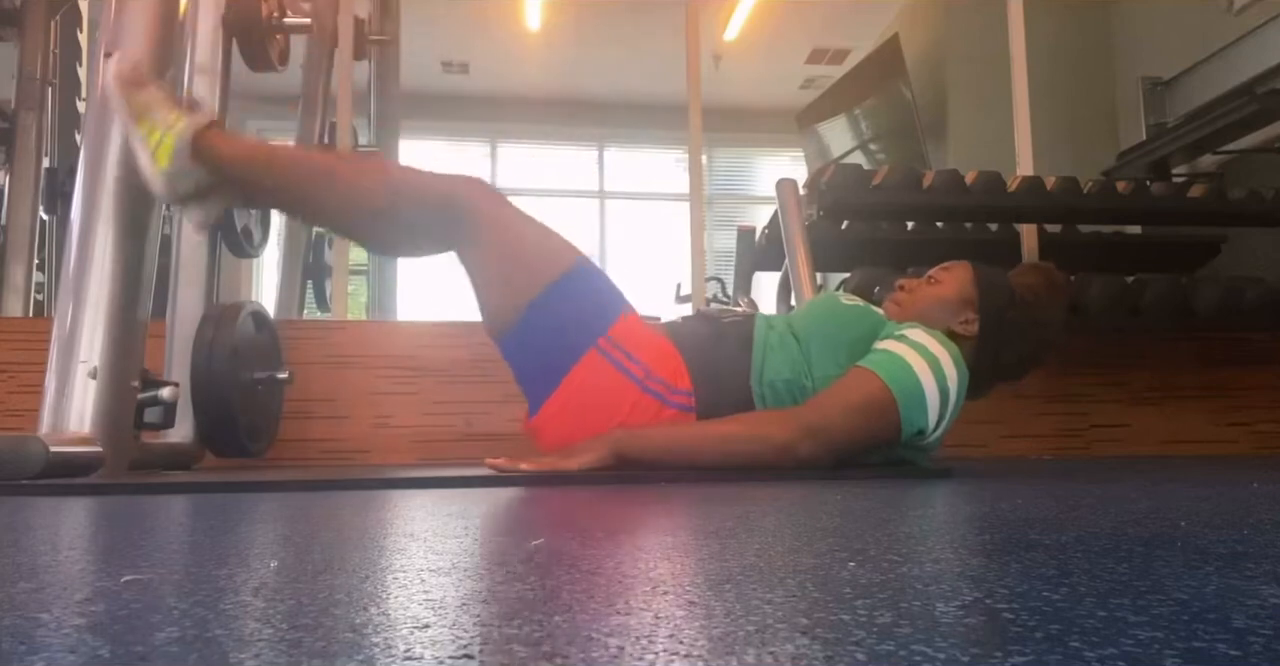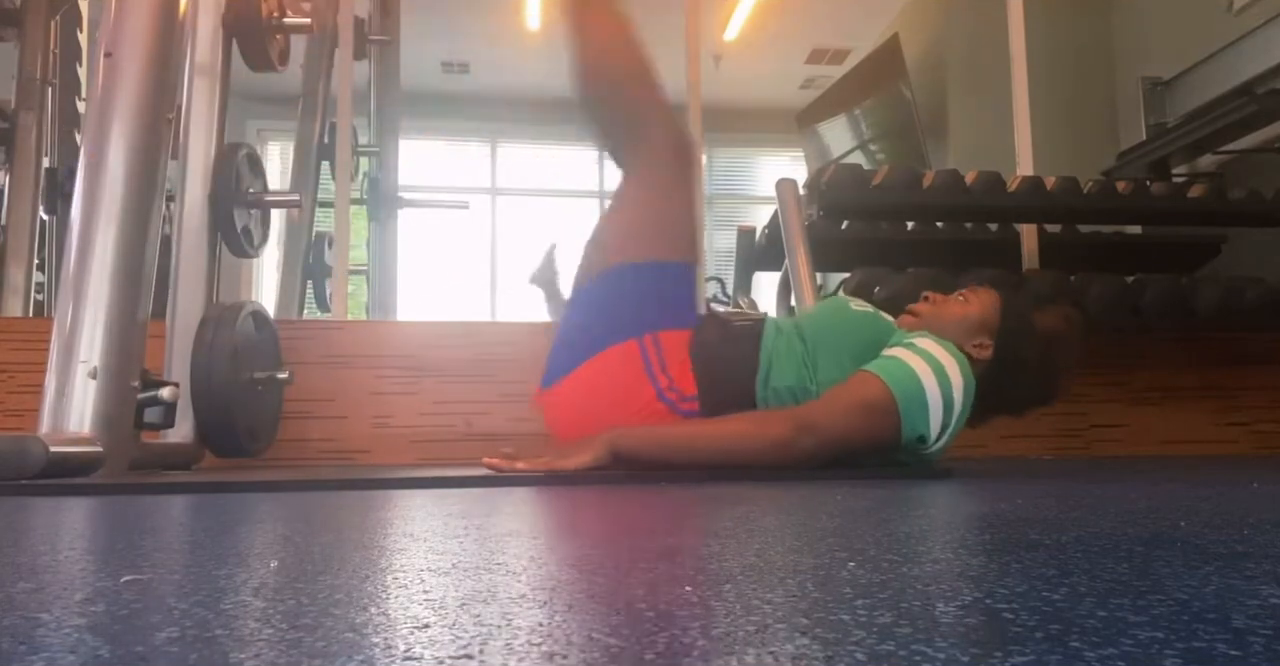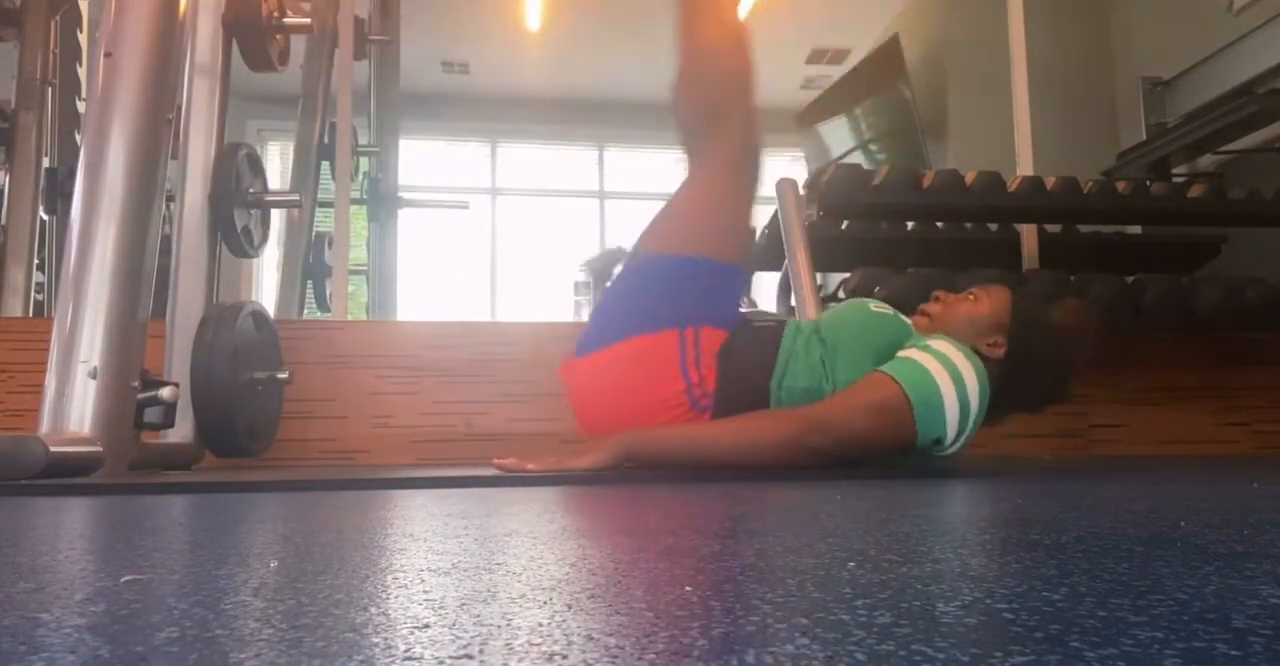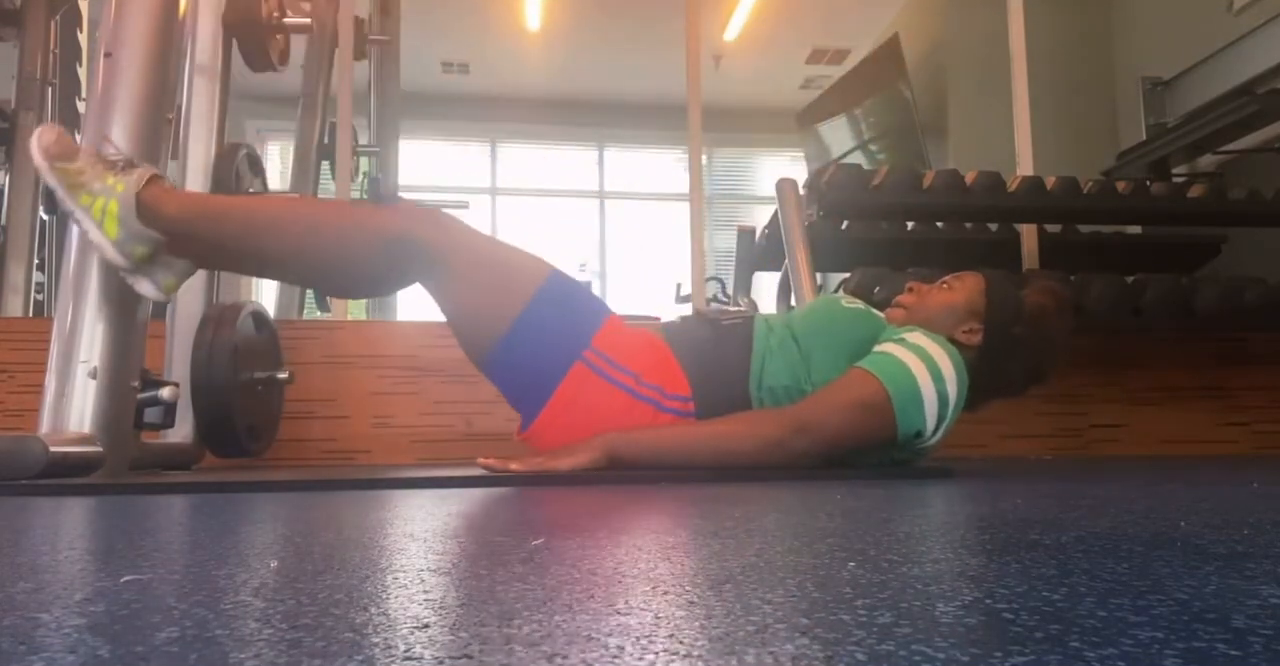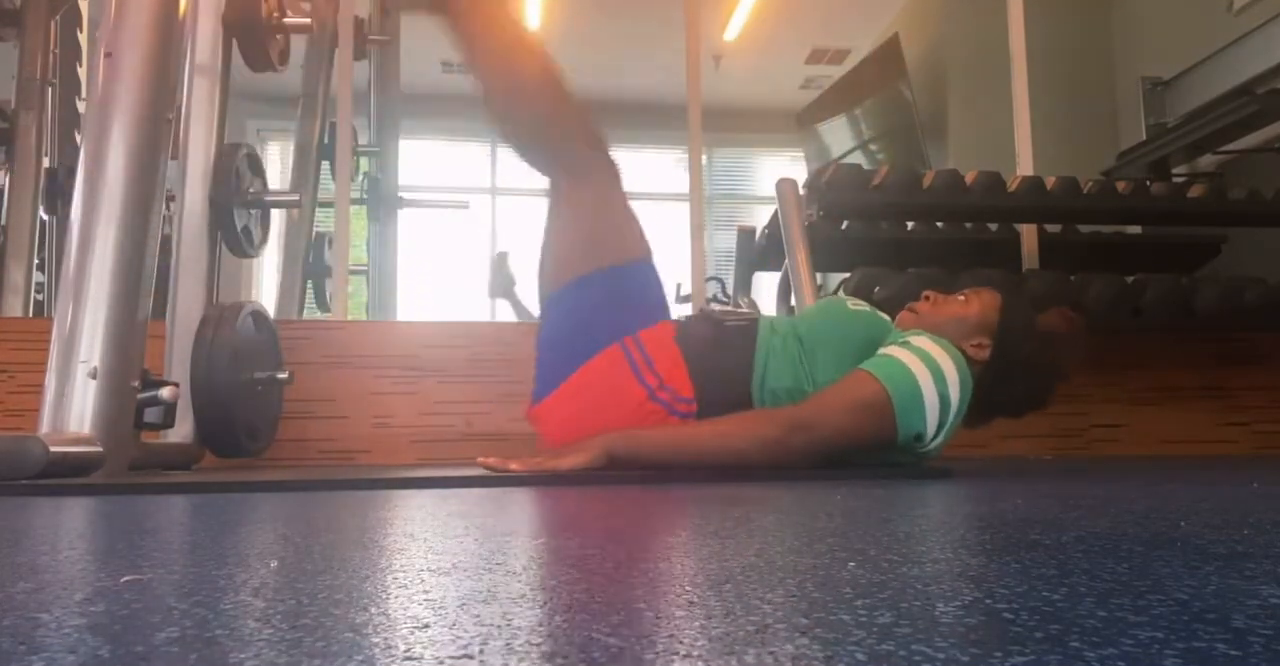
dt=1s
person 1, frame 1
left shoulder: (926, 364)
right shoulder: (904, 351)
left elbow: (801, 437)
left wrist: (616, 443)
left hip: (645, 401)
right hip: (653, 375)
left knee: (465, 203)
right knee: (470, 212)
left ankle: (203, 148)
right ankle: (219, 158)
person 1, frame 2
left shoulder: (935, 370)
right shoulder: (918, 351)
left elbow: (801, 432)
left wrist: (604, 444)
left hip: (633, 390)
right hip: (645, 378)
left knee: (659, 149)
person 1, frame 3
left shoulder: (951, 375)
right shoulder: (936, 360)
left elbow: (811, 434)
left wrist: (621, 446)
left hip: (649, 376)
right hip: (673, 369)
left knee: (724, 148)
person 1, frame 4
left shoulder: (926, 367)
right shoulder: (896, 348)
left elbow: (797, 433)
left wrist: (605, 446)
left hip: (648, 400)
right hip: (651, 374)
left knee: (426, 234)
right knee: (427, 241)
left ankle: (152, 208)
right ankle: (169, 226)
person 1, frame 5
left shoulder: (931, 370)
right shoulder: (908, 349)
left elbow: (797, 431)
left wrist: (599, 445)
left hip: (634, 399)
right hip: (652, 379)
left knee: (579, 162)
